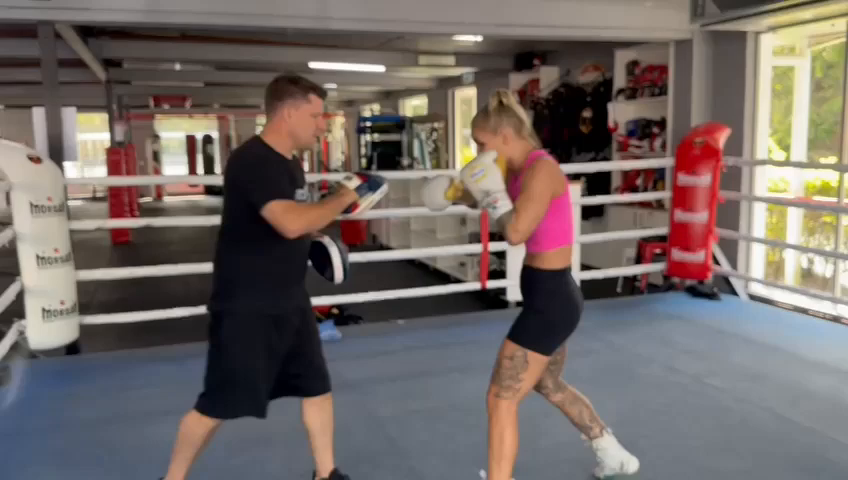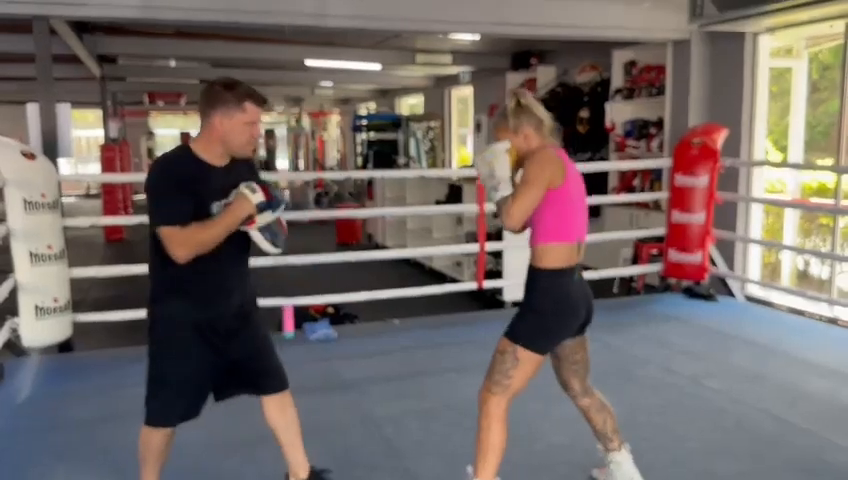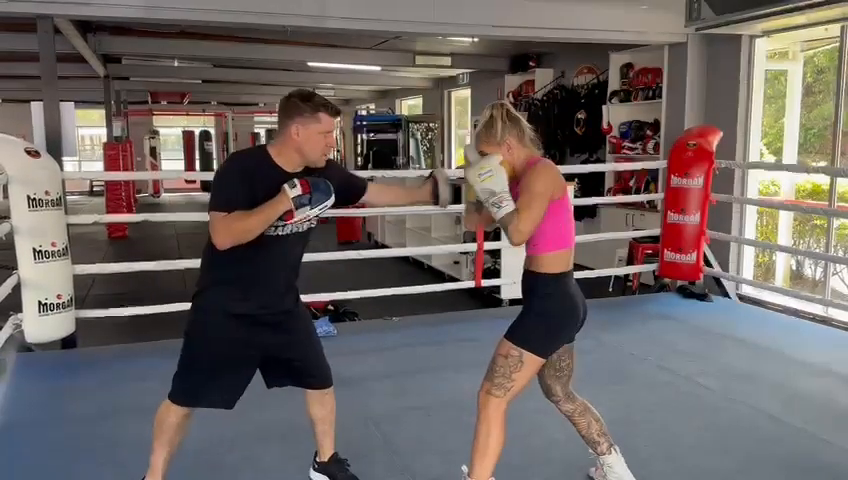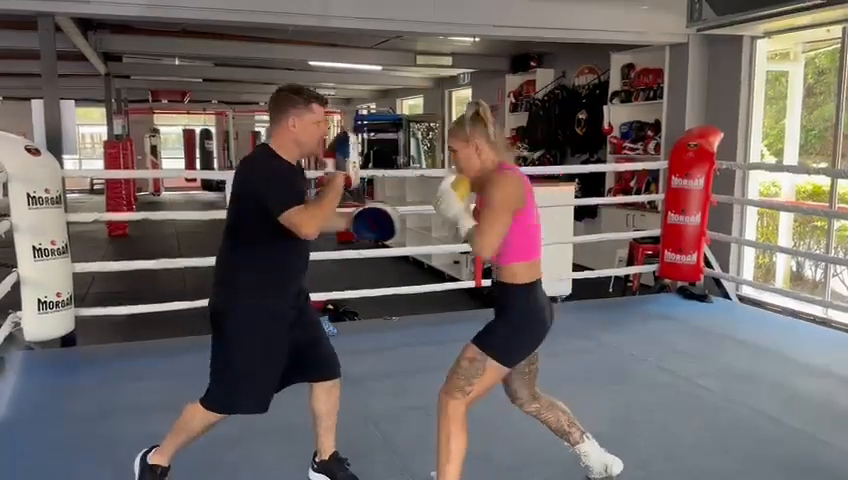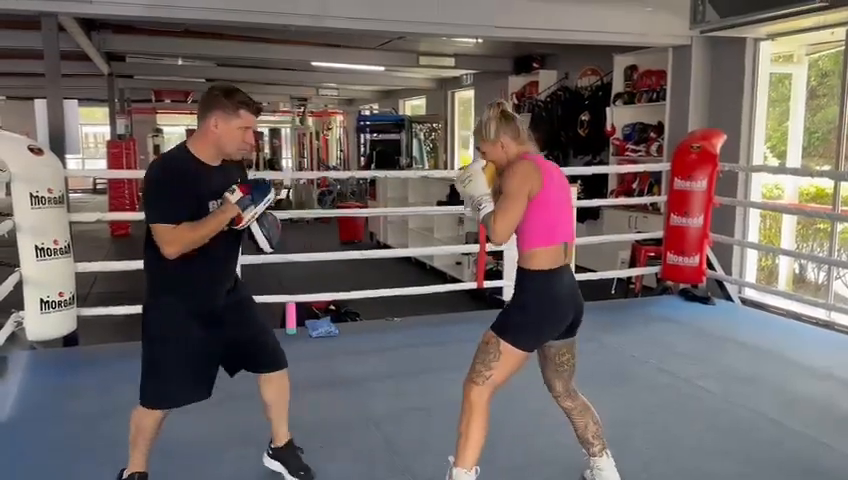
dt=0.5s
person 1, frame 1
left shoulder: (290, 162)
right shoulder: (251, 161)
right elbow: (292, 223)
right wrist: (346, 195)
left hip: (290, 304)
right hip: (246, 308)
left knee: (318, 388)
right knee: (218, 404)
person 1, frame 2
left shoulder: (243, 167)
right shoulder: (170, 172)
left elbow: (259, 219)
right elbow: (181, 248)
right wrist: (238, 210)
left hip: (235, 307)
right hip: (182, 316)
left knee: (275, 387)
right knee: (164, 415)
person 1, frame 3
left shoulder: (324, 172)
right shoulder: (242, 167)
left elbow: (377, 194)
right elbow: (223, 236)
left wrist: (432, 189)
right wrist: (283, 201)
left hip: (280, 306)
right hip: (225, 308)
left knee: (320, 383)
right knee: (186, 397)
person 1, frame 4
left shoulder: (290, 167)
right shoulder: (260, 169)
left elbow: (318, 220)
right elbow: (310, 226)
right wrist: (338, 179)
left hip: (288, 300)
right hip: (246, 306)
left knee: (327, 373)
right knee: (224, 401)
person 1, frame 5
left shoulder: (232, 166)
right shoulder: (168, 171)
right elbow: (171, 245)
right wrist: (229, 211)
left hip: (227, 295)
right hip: (176, 305)
left knee: (274, 365)
right knee: (159, 397)
left ankle: (281, 448)
person 2, frame 1
left shoulder: (540, 169)
right shoulder: (530, 167)
left elbow: (515, 233)
left wrist: (491, 190)
right wrist: (468, 190)
left hip: (549, 298)
right hip: (558, 293)
left knee: (501, 400)
right knee: (549, 385)
person 2, frame 2
left shoulder: (542, 159)
right shoulder: (563, 166)
left elbow: (512, 220)
right elbow: (526, 222)
left wrist: (500, 181)
right wrist: (504, 180)
left hip: (548, 296)
right hip: (574, 292)
left knee: (493, 397)
right knee: (578, 388)
person 2, frame 3
left shoulder: (541, 172)
right shoulder: (519, 177)
left elbow: (517, 234)
right elbow: (474, 223)
left wrist: (494, 192)
right wrist: (476, 179)
left hip: (548, 301)
right hip: (564, 299)
left knee: (492, 398)
right knee: (561, 395)
person 2, frame 4
left shoulder: (503, 183)
right shoulder: (497, 180)
left elbow: (485, 248)
left wrist: (456, 211)
left hip: (518, 312)
right hip: (532, 305)
left knee: (452, 401)
right knee: (526, 397)
person 2, frame 5
left shoulder: (521, 170)
right shoulder: (551, 171)
left elbow: (499, 233)
left wrist: (479, 195)
right wrist: (490, 196)
left hip: (537, 296)
right hip: (565, 292)
left knee: (476, 389)
right knee: (563, 391)
